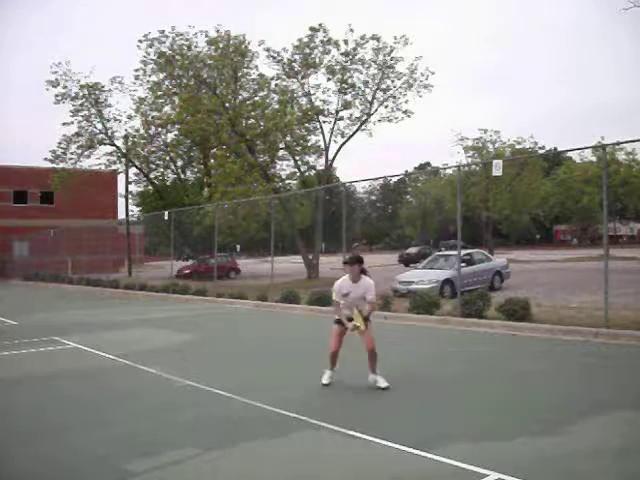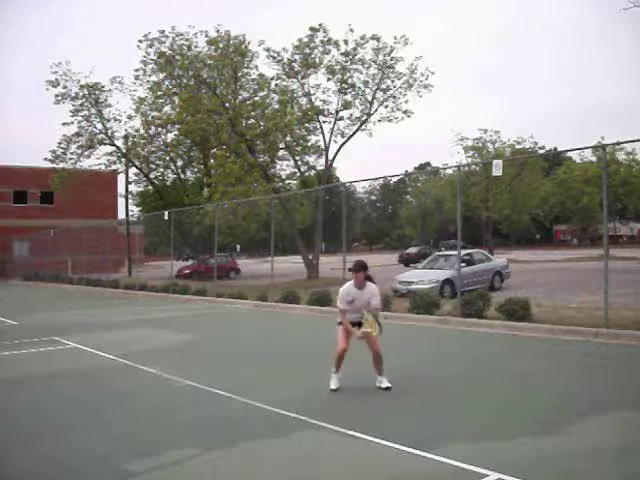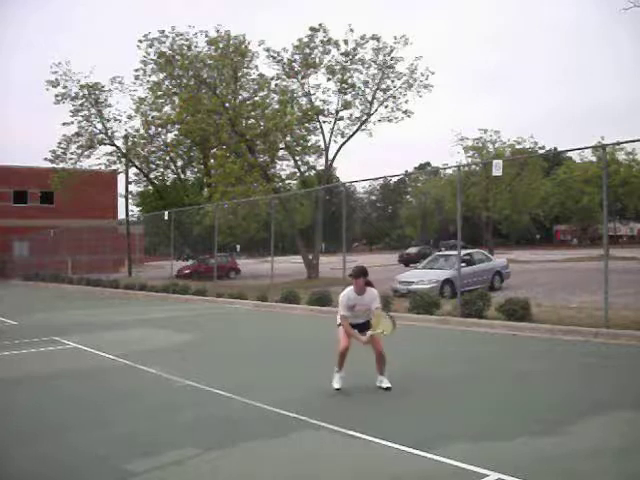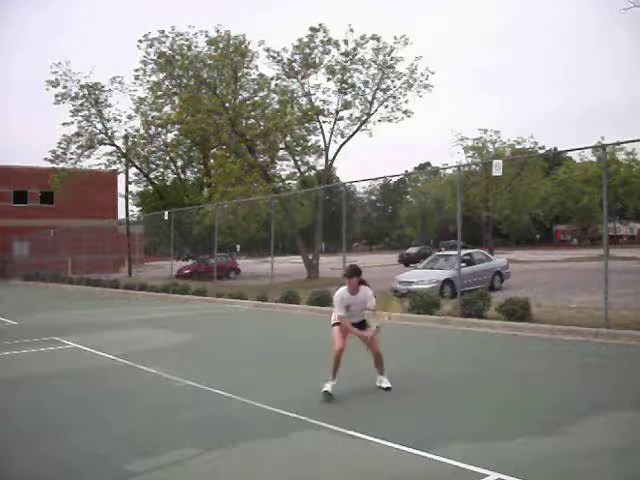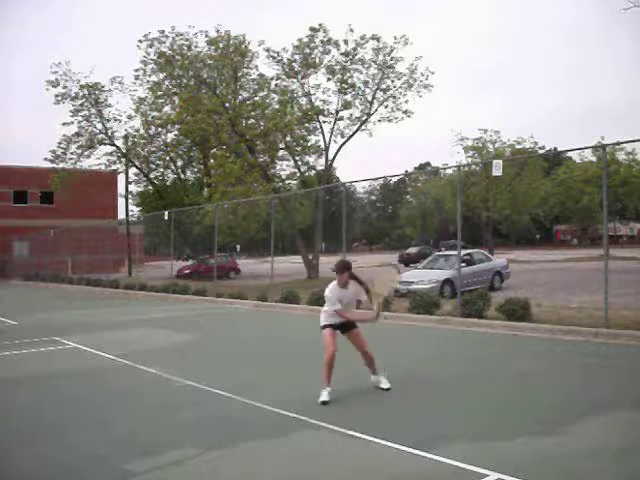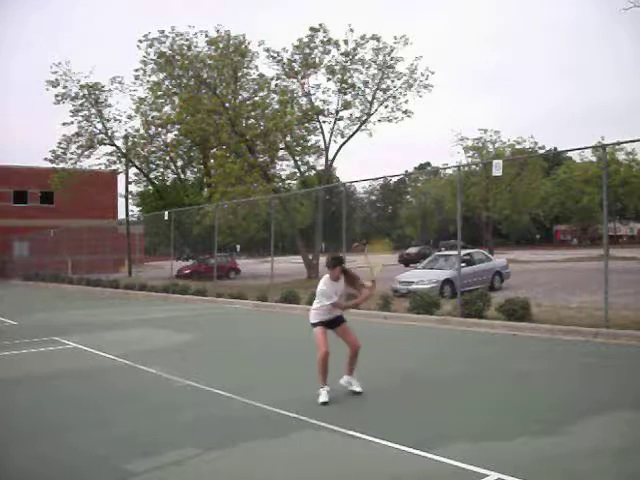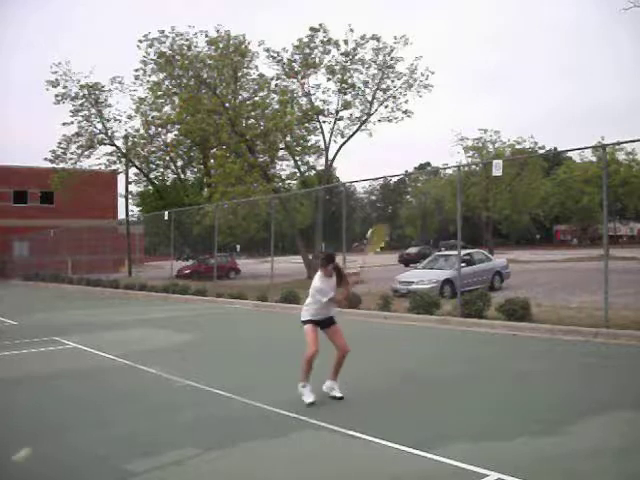
dt=0.1s
person 1, frame 1
left shoulder: (368, 283)
right shoulder: (340, 283)
left elbow: (371, 305)
right elbow: (337, 306)
left wrist: (362, 319)
right wrist: (346, 323)
left hip: (361, 316)
right hip: (342, 316)
left knee: (371, 347)
right knee: (334, 349)
left ankle: (374, 375)
right ankle: (330, 371)
person 1, frame 2
left shoulder: (373, 289)
right shoulder: (345, 290)
left elbow: (376, 312)
right elbow: (343, 314)
right wrist: (354, 332)
right hip: (347, 321)
left knee: (376, 350)
right knee: (342, 349)
left ankle: (380, 378)
right ankle: (336, 374)
person 1, frame 3
left shoulder: (373, 294)
right shoulder: (345, 295)
right elbow: (345, 321)
left wrist: (373, 333)
right wrist: (359, 338)
left hip: (363, 322)
right hip: (346, 321)
left knee: (379, 350)
right knee: (344, 346)
left ankle: (381, 377)
right ankle: (338, 372)
person 1, frame 4
left shoulder: (367, 292)
right shoulder: (339, 295)
right elbow: (343, 321)
left wrist: (372, 330)
right wrist: (361, 334)
left hip: (359, 321)
right hip: (340, 322)
left knee: (376, 350)
right knee: (339, 348)
left ankle: (381, 377)
right ankle: (331, 382)
person 1, frame 5
left shoulder: (355, 285)
right shoulder: (330, 292)
left elbow: (367, 302)
right elbow: (343, 314)
left wrist: (371, 314)
right wrist: (367, 318)
left hip: (347, 320)
right hip: (329, 320)
left knee: (365, 351)
right knee: (330, 352)
left ankle: (376, 376)
right ankle: (326, 389)
person 1, frame 6
left shoulder: (344, 277)
right shoulder: (324, 287)
left elbow: (357, 286)
right elbow: (342, 306)
right wrist: (363, 297)
left hip: (335, 316)
right hip: (319, 317)
left knee: (356, 346)
right knee: (324, 351)
left ankle: (348, 378)
right ankle: (323, 388)
person 1, frame 7
left shoulder: (334, 275)
right shoulder: (319, 285)
right elbow: (336, 302)
right wrist: (348, 289)
left hip: (326, 316)
right hip: (310, 316)
left knee: (343, 350)
right knee: (312, 351)
left ankle: (331, 384)
right ankle: (304, 386)
